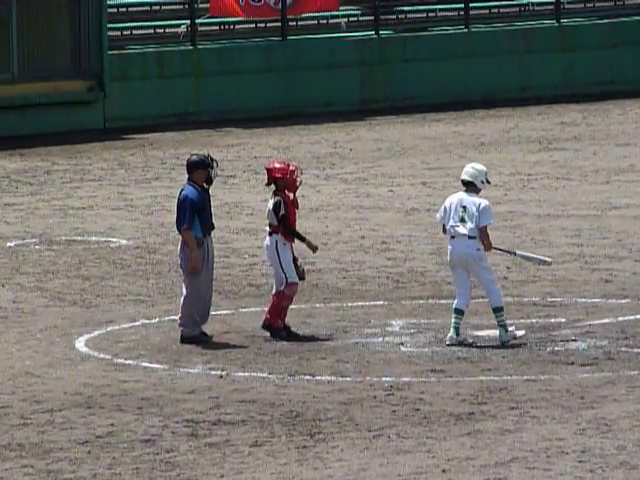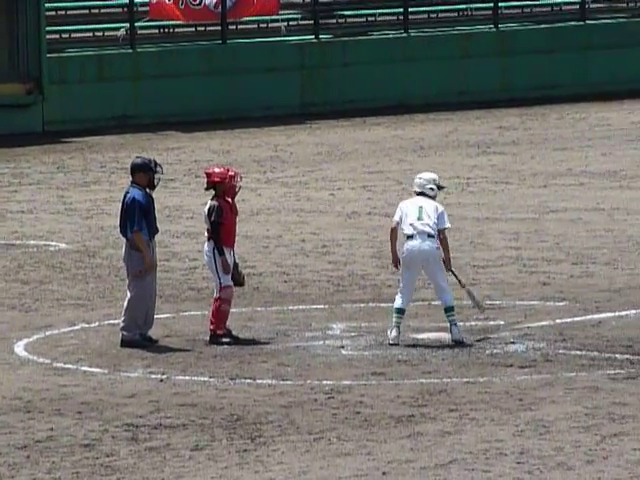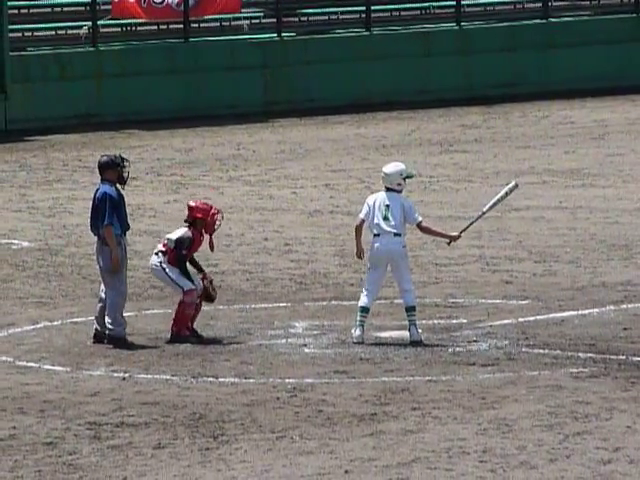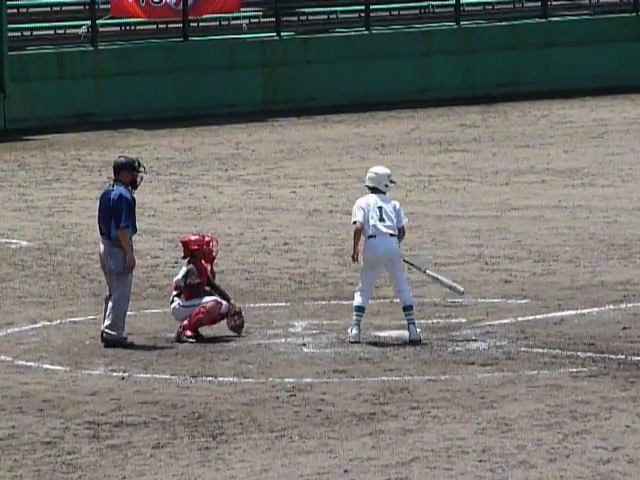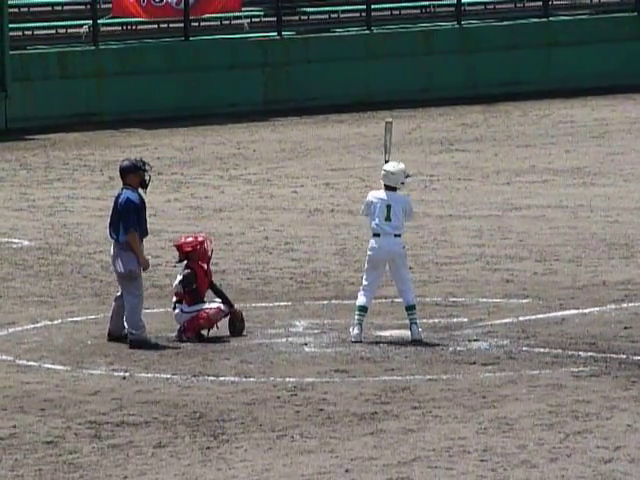
dt=1s
person 1, frame 1
left shoulder: (201, 191)
right shoulder: (189, 194)
right elbow: (186, 228)
right wrist: (194, 254)
left hip: (205, 243)
right hip: (195, 246)
left knee: (205, 289)
right knee: (193, 290)
left ankle: (196, 327)
right ankle: (188, 331)
person 1, frame 2
left shoulder: (142, 194)
right shoulder: (136, 197)
right elbow: (135, 231)
right wrist: (147, 255)
left hip: (146, 246)
right hip: (138, 249)
left knee: (148, 293)
right knee: (137, 293)
left ankle: (141, 332)
right ankle: (129, 335)
person 1, frame 3
left shoulder: (109, 190)
right shoulder: (107, 192)
right elbow: (106, 225)
right wrist: (115, 250)
left hip: (113, 245)
right hip: (111, 245)
left knee: (108, 290)
right knee: (117, 290)
left ankle: (101, 331)
right ankle: (115, 332)
person 1, frame 4
left shoulder: (107, 192)
right shoulder: (123, 195)
right elbow: (122, 227)
right wrist: (129, 254)
left hip: (106, 245)
right hip: (117, 248)
left knee: (113, 292)
right knee: (121, 294)
left ankle: (109, 331)
right ankle: (113, 335)
person 1, frame 5
left shoulder: (123, 196)
right shoulder: (131, 198)
right elbow: (131, 231)
right wrist: (141, 256)
left hip: (120, 249)
right hip: (128, 251)
left knee: (125, 293)
right knee: (134, 294)
left ankle: (116, 331)
right ankle: (136, 336)
person 2, frame 1
left shoulder: (450, 200)
right shoulder: (482, 203)
left elbow: (444, 229)
right elbow: (483, 233)
right wrist: (487, 245)
left hip: (453, 249)
right hip: (473, 249)
left knee: (462, 293)
right knee: (492, 290)
left ankle: (455, 334)
right ankle: (503, 332)
person 2, frame 2
left shoulder: (405, 204)
right shoulder: (437, 206)
left elbow: (394, 228)
right elbow: (442, 236)
left wrist: (394, 253)
right wrist: (447, 259)
left hip: (410, 247)
right hip: (431, 247)
left knee: (404, 291)
right knee: (443, 289)
left ankle: (395, 332)
right ankle: (454, 330)
person 2, frame 3
left shoulder: (372, 199)
right shoulder: (404, 202)
left elbow: (359, 225)
right elbow: (422, 227)
left wrist: (359, 246)
right wrist: (449, 236)
left hip: (377, 246)
right hip: (398, 246)
left knee: (369, 289)
right knee: (406, 288)
left ankle: (359, 330)
right ankle: (413, 330)
person 2, frame 4
left shoulder: (362, 202)
right shoulder: (393, 203)
left elbow: (358, 228)
right elbow: (402, 230)
left wrist: (355, 250)
left hip: (372, 246)
right hip: (392, 245)
left knee: (363, 289)
right knee: (402, 288)
left ankle: (355, 330)
right ankle: (412, 329)
person 2, frame 5
left shoulder: (373, 196)
right shoulder: (405, 201)
left elbow: (365, 212)
left hip: (376, 244)
right hip: (396, 245)
left knee: (367, 288)
right knee: (405, 288)
left ankle: (357, 329)
right ankle: (414, 329)
person 3, frame 1
left shoulder: (285, 198)
right shoulder: (279, 200)
right elbow: (286, 227)
left wrist: (292, 254)
right wrist: (306, 241)
left hip: (283, 245)
right hip: (277, 245)
left knee: (283, 285)
right knee: (290, 283)
left ankle: (279, 324)
right ankle: (271, 320)
person 3, frame 2
left shoulder: (227, 203)
right shoulder: (215, 205)
right elbow: (215, 234)
left wrist: (231, 257)
right wrist: (223, 257)
left hip: (226, 251)
right hip: (216, 251)
left knee: (224, 290)
right knee: (225, 290)
left ankle: (222, 329)
right ankle: (216, 332)
person 3, frame 3
left shoulder: (196, 234)
right shoulder: (189, 236)
left elbow: (188, 257)
right elbow: (181, 263)
left wrist: (202, 272)
right wrist: (192, 282)
left hip: (169, 263)
right hip: (161, 263)
left knee: (199, 289)
right knee: (190, 290)
left ankle: (188, 328)
right ankle: (178, 332)
person 3, frame 4
left shoulder: (201, 266)
right shoulder: (191, 267)
left elbow: (213, 286)
right elbow: (200, 292)
left wrist: (231, 302)
right wrist: (215, 296)
left hip: (189, 305)
right hip: (180, 307)
left knee: (225, 307)
right knee: (214, 303)
left ankle: (191, 328)
right ankle: (185, 329)
person 3, frame 5
left shoulder: (201, 268)
right shoulder: (188, 272)
left elbow: (215, 288)
right elbow: (195, 298)
left wrist: (233, 307)
right wrist: (209, 318)
left hip: (193, 307)
right hip: (183, 312)
left knee: (226, 307)
right knee: (217, 309)
left ankle: (194, 329)
right ankle: (186, 330)
